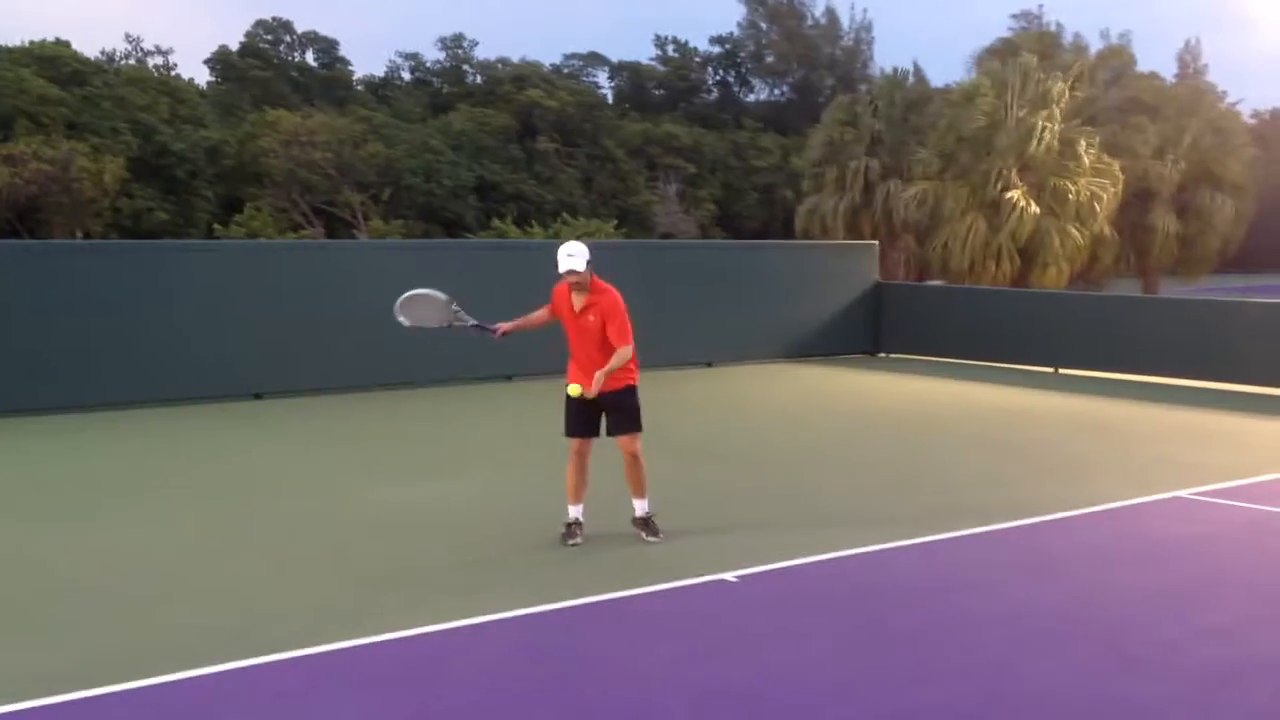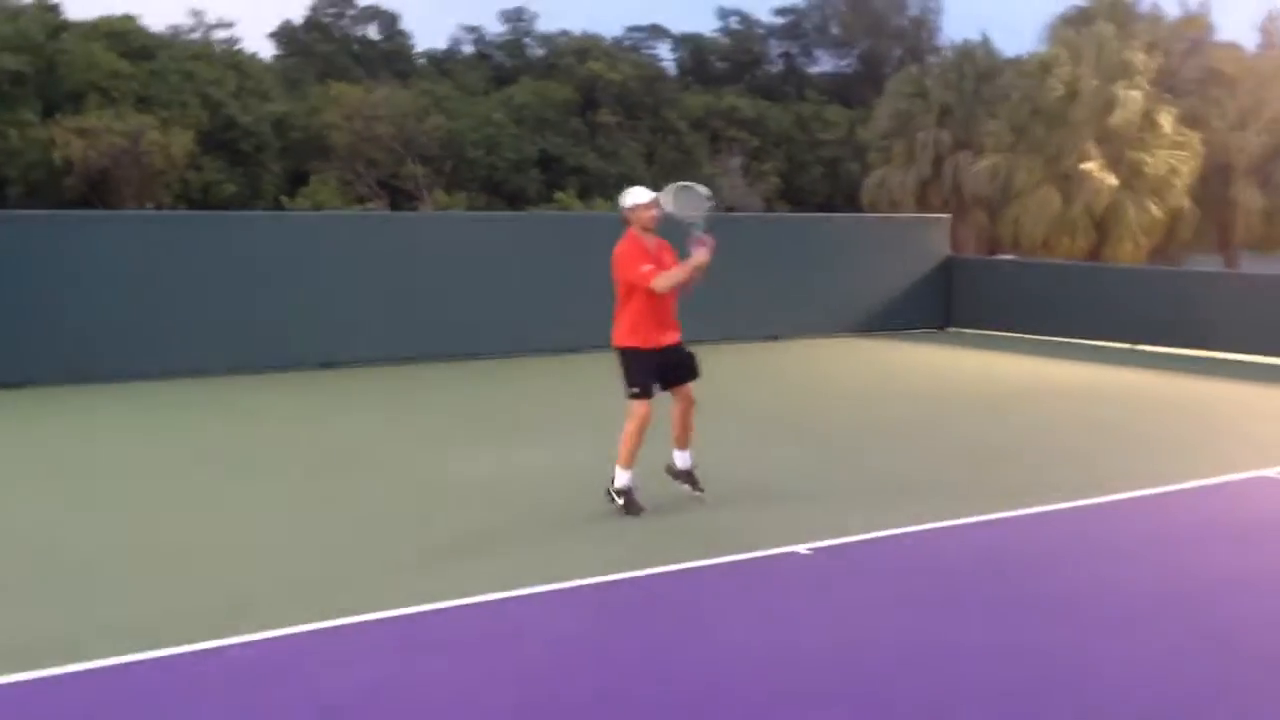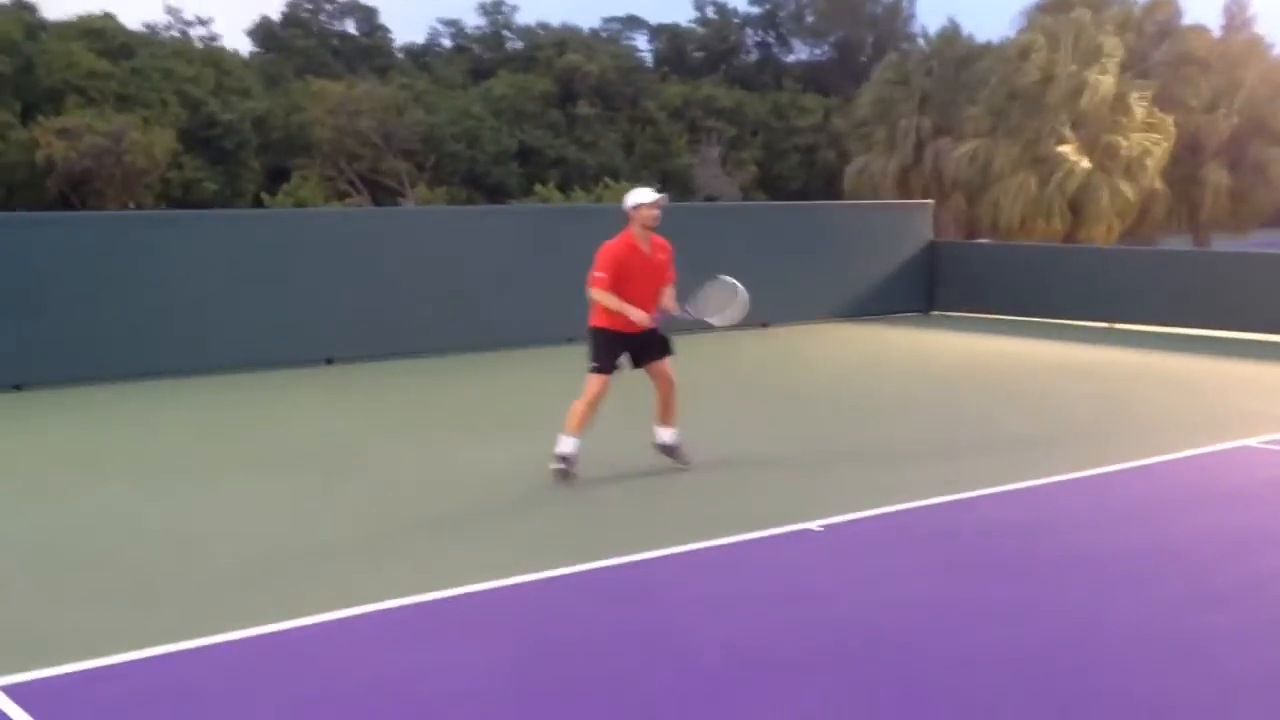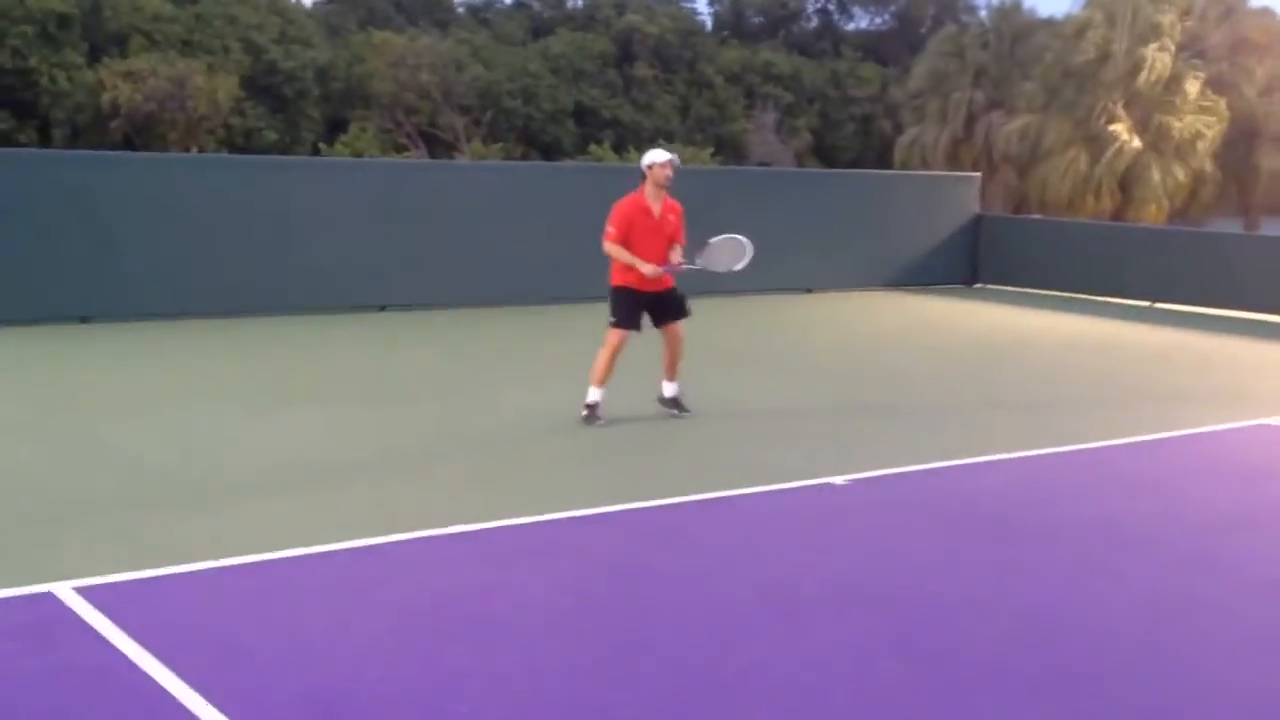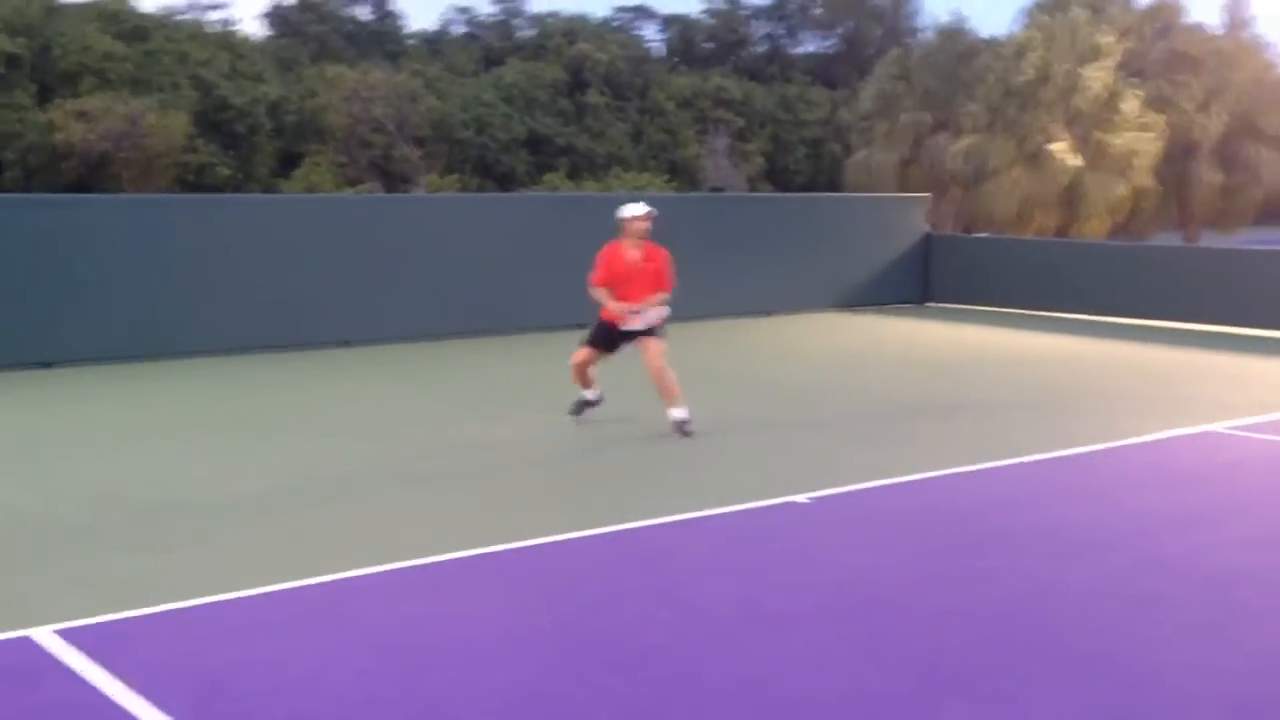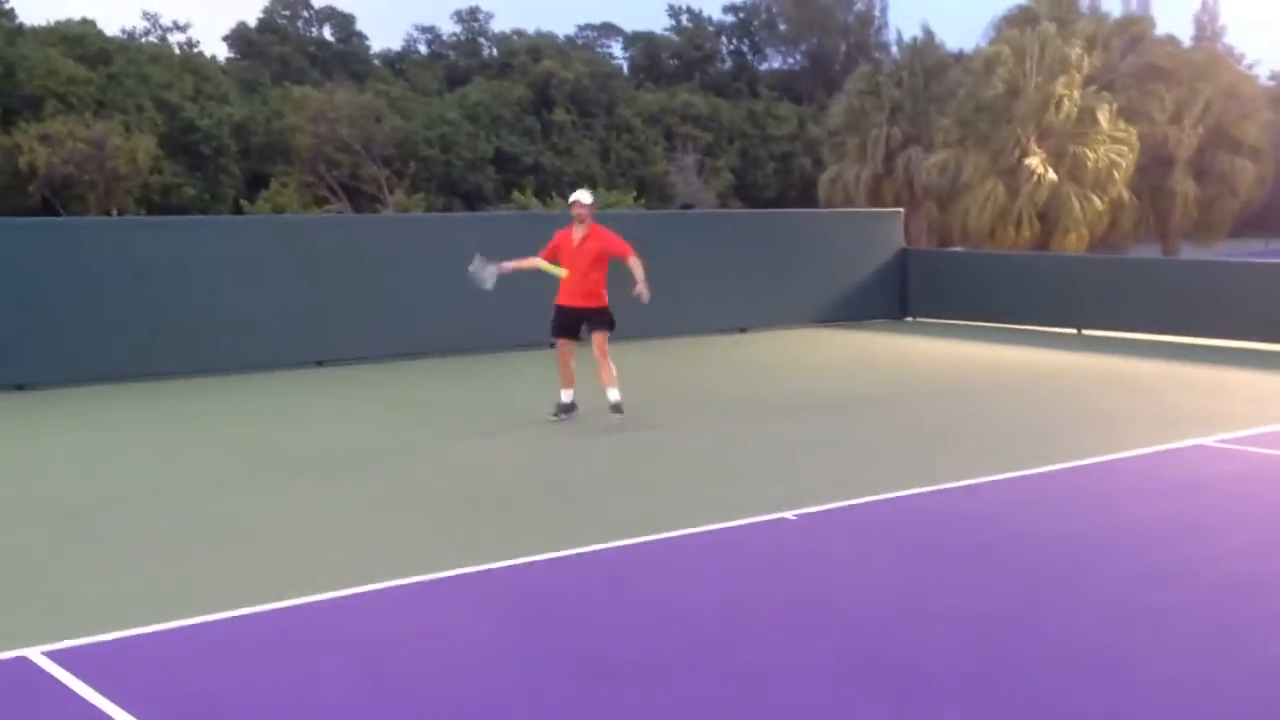
dt=0.7s
person 1, frame 1
left shoulder: (610, 299)
right shoulder: (560, 291)
left elbow: (625, 349)
right elbow: (549, 313)
left wrist: (604, 374)
right wrist: (515, 324)
left hip: (618, 383)
right hip: (579, 384)
left knee: (631, 450)
right knee: (578, 451)
left ankle: (642, 514)
right ankle: (574, 519)
person 1, frame 2
left shoulder: (661, 246)
right shoulder: (627, 250)
left elbow: (683, 279)
right elbow: (662, 284)
left wrist: (699, 259)
right wrist: (694, 263)
left hip: (668, 339)
right hip: (636, 343)
left knee: (686, 401)
right knee: (641, 412)
left ankle: (682, 466)
right ankle: (621, 486)
person 1, frame 3
left shoulder: (662, 247)
right shoulder: (613, 250)
left elbow: (666, 284)
right elbow: (596, 292)
left wrist: (668, 300)
right wrist: (630, 311)
left hip: (644, 326)
right hip: (608, 326)
left knee: (666, 380)
right knee: (596, 389)
left ankle: (667, 440)
right ankle: (564, 452)
person 1, frame 4
left shoulder: (675, 208)
right shoulder: (627, 206)
right elbow: (609, 245)
left wrist: (675, 256)
right wrist: (640, 265)
left hip: (662, 285)
right hip: (627, 285)
left knee: (675, 340)
right knee: (614, 343)
left ankle: (668, 393)
right ankle: (592, 402)
person 1, frame 5
left shoulder: (659, 256)
right shoulder: (608, 253)
left elbow: (664, 293)
right elbow: (596, 288)
left wrist: (640, 307)
right wrist: (614, 306)
left hip: (644, 318)
right hip: (612, 318)
left knee: (657, 365)
right knee: (578, 362)
left ankle: (679, 416)
right ankle: (591, 395)
person 1, frame 6
left shoulder: (604, 236)
right shoulder: (561, 237)
left elbow: (631, 258)
right elbow: (543, 259)
left wrist: (640, 282)
right wrist: (513, 265)
left hip: (595, 305)
right hip: (566, 304)
left knee: (601, 351)
right knee: (563, 353)
left ankle: (615, 400)
right ankle: (567, 400)
